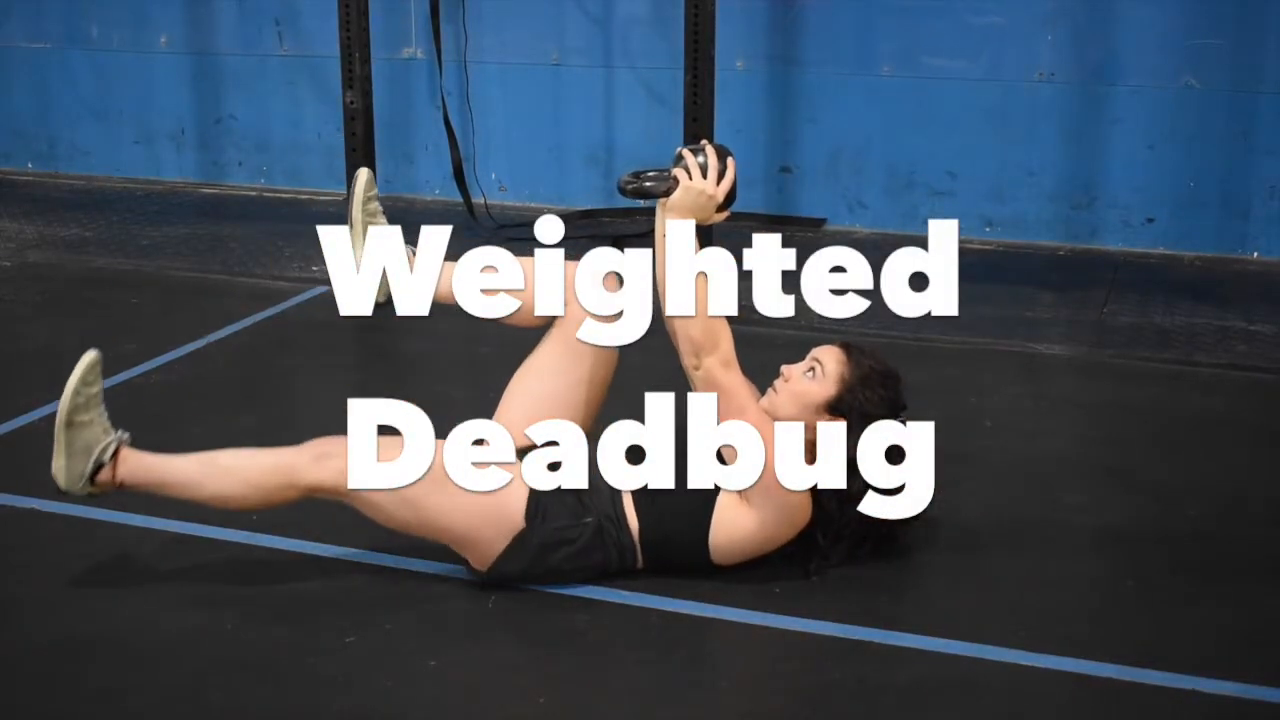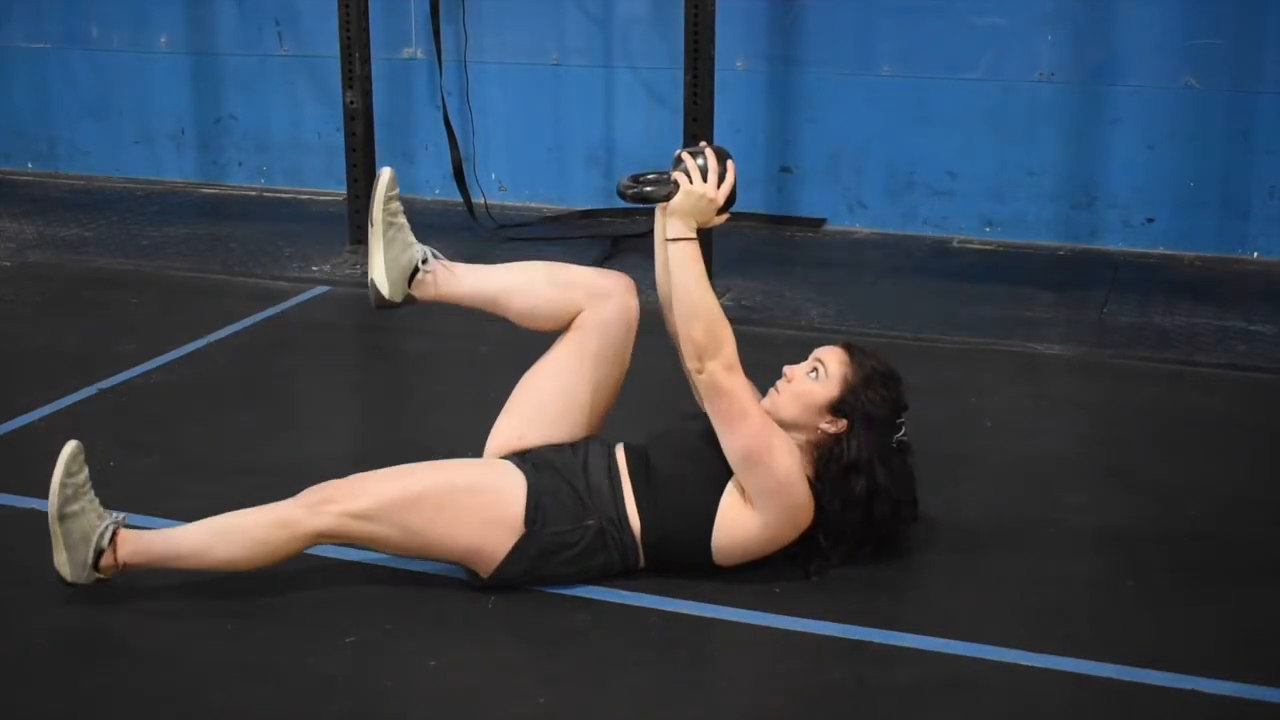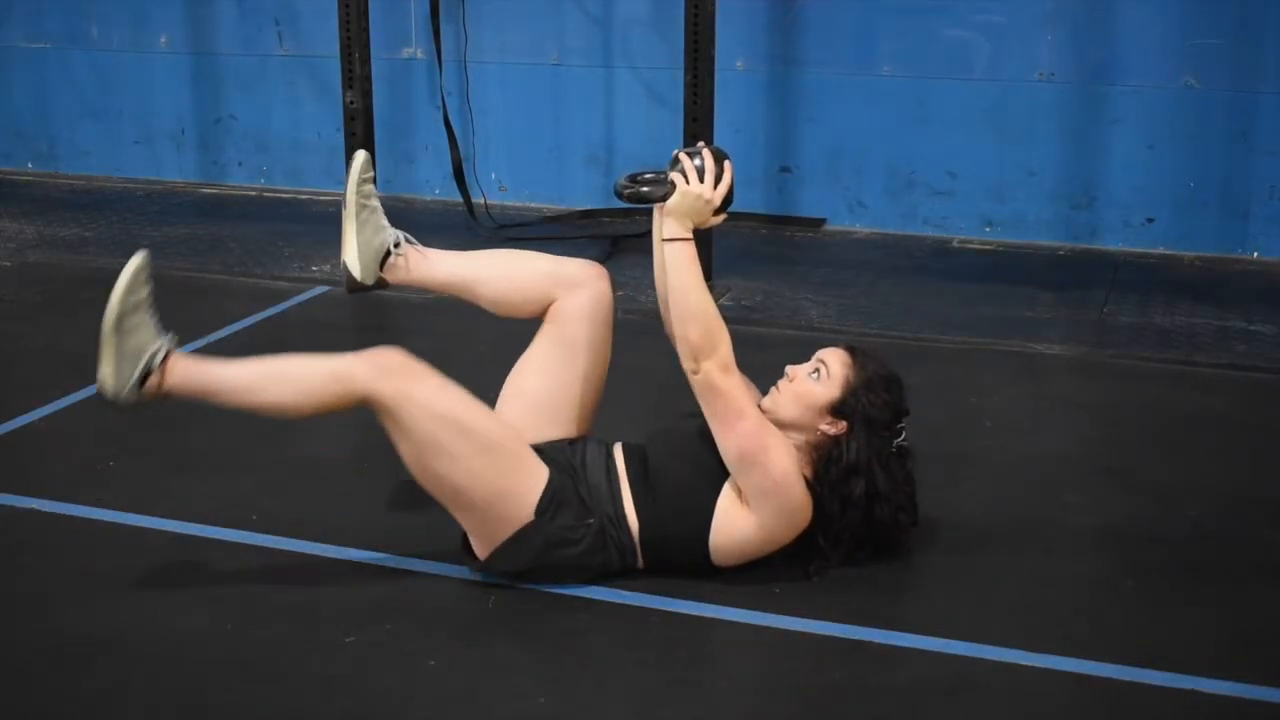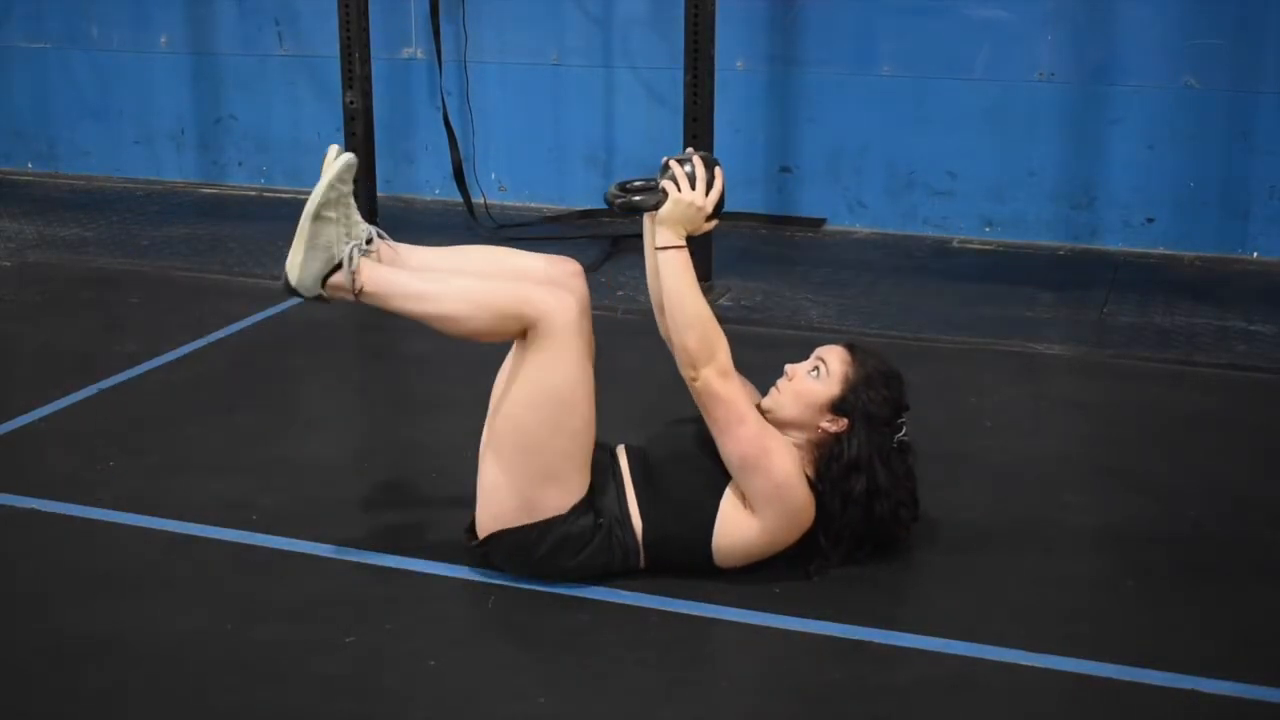
dt=0.4s
person 1, frame 1
left shoulder: (783, 496)
right shoulder: (758, 447)
left elbow: (707, 362)
right elbow: (705, 356)
left wrist: (683, 225)
right wrist: (671, 222)
left hip: (543, 529)
right hip: (542, 475)
left knee: (324, 463)
right knee: (598, 292)
left ankle: (114, 466)
person 1, frame 2
left shoulder: (785, 496)
right shoulder: (756, 446)
left elbow: (709, 367)
right elbow: (695, 345)
left wrist: (683, 229)
right wrist: (669, 224)
left hip: (544, 528)
right hip: (544, 471)
left knee: (325, 506)
right knee: (610, 294)
left ankle: (110, 547)
right ankle: (418, 275)
person 1, frame 3
left shoulder: (784, 500)
right shoulder: (766, 448)
left elbow: (707, 367)
right elbow: (706, 364)
left wrist: (679, 229)
right wrist: (670, 225)
left hip: (547, 533)
right hip: (556, 476)
left knee: (383, 371)
right knee: (584, 283)
left ankle: (159, 372)
right ankle: (390, 257)
person 1, frame 4
left shoulder: (787, 498)
right shoulder: (770, 438)
left elbow: (705, 371)
right elbow: (684, 343)
left wrist: (672, 237)
right wrist: (656, 224)
left hip: (548, 534)
right hip: (586, 484)
left knee: (551, 306)
right knee: (560, 277)
left ankle: (339, 272)
right ankle: (365, 251)
